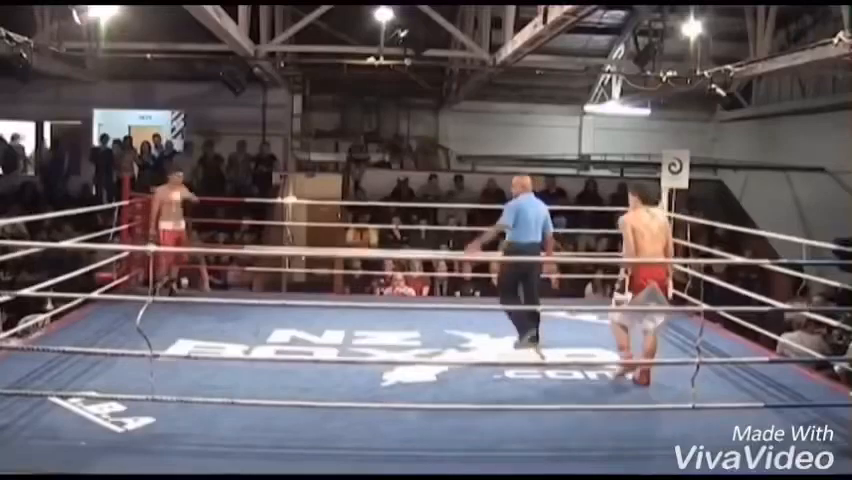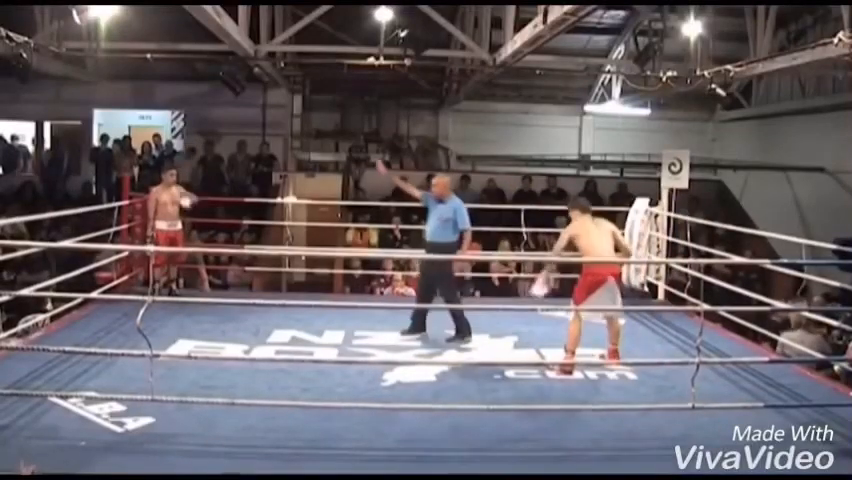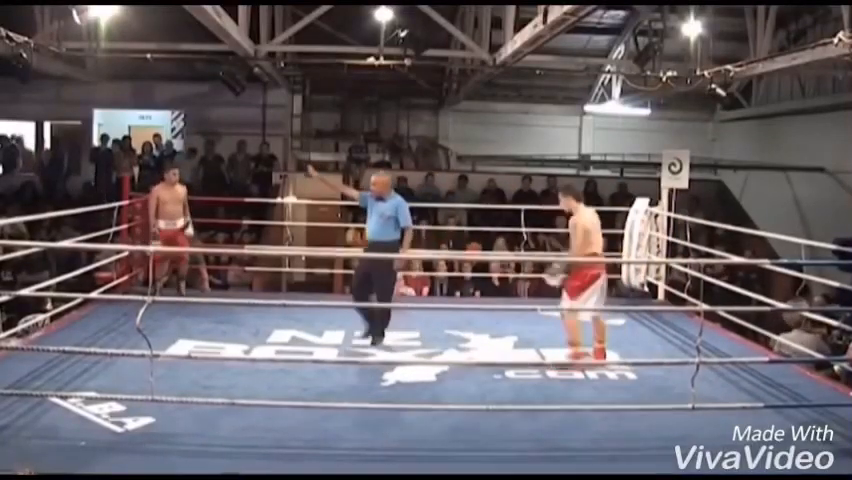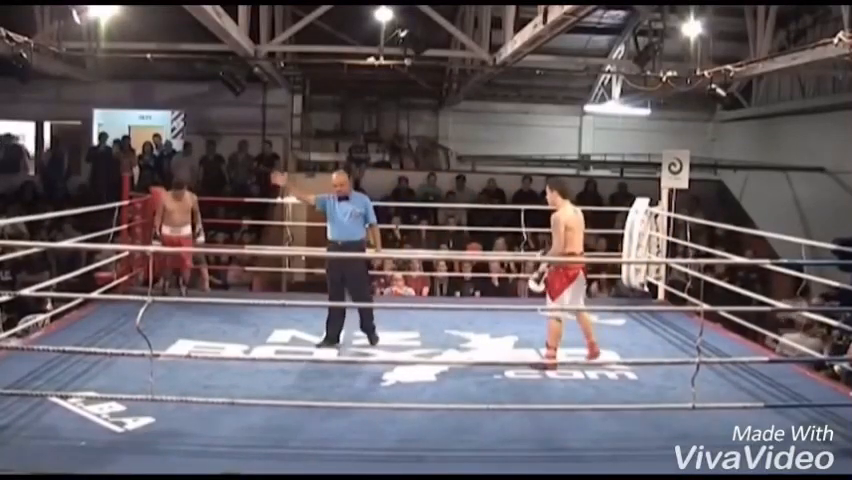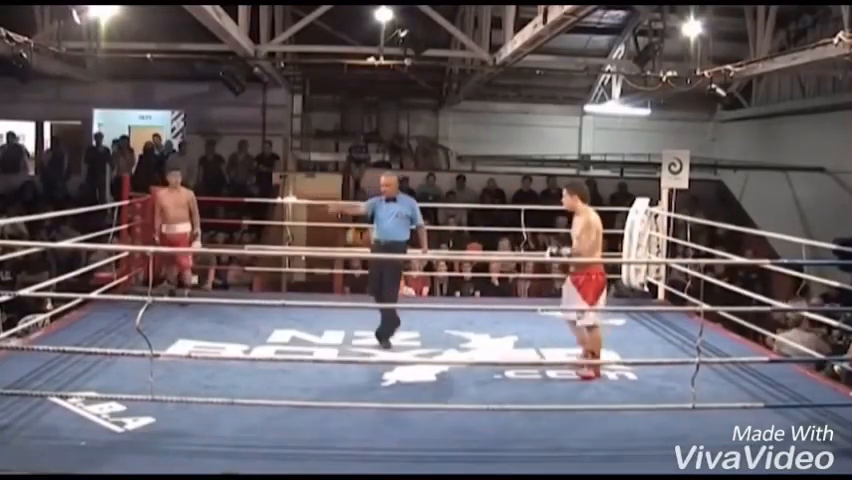
dt=1s
person 1, frame 1
left shoulder: (627, 219)
right shoulder: (663, 218)
left elbow: (629, 251)
right elbow: (669, 252)
left wrist: (625, 275)
right wrist: (668, 275)
left hip: (639, 273)
right hip: (659, 273)
left knee: (620, 320)
right knee: (652, 326)
left ankle: (627, 359)
right ankle: (645, 372)
person 1, frame 2
left shoulder: (574, 227)
right shoulder: (607, 224)
left elbow: (556, 251)
right elbow: (628, 250)
left wrist: (544, 275)
left hip: (594, 270)
right hip: (614, 269)
left knee: (577, 315)
right knee: (611, 313)
left ankle: (568, 362)
right ankle: (613, 354)
person 1, frame 3
left shoulder: (576, 220)
right shoulder: (591, 213)
left elbow: (575, 252)
left hip: (585, 268)
right hip: (598, 266)
left knee: (568, 310)
right knee: (595, 311)
left ankle: (576, 352)
right ankle: (599, 352)
person 1, frame 4
left shoulder: (558, 216)
right shoulder: (577, 212)
left elbow: (558, 248)
left wrist: (543, 267)
right wrist: (548, 253)
left hip: (564, 266)
right hip: (578, 263)
left knee: (554, 313)
right knee: (577, 307)
left ankle: (550, 358)
right ankle: (592, 346)
person 1, frame 5
left shoulder: (590, 219)
right shoulder: (576, 218)
left elbow: (585, 251)
left hip: (590, 274)
right hip: (575, 273)
left knee: (588, 321)
right knee: (573, 318)
left ankle: (594, 365)
right ankle: (588, 350)
person 2, frame 1
left shoulder: (515, 204)
right shoulder: (542, 206)
left elbow: (499, 227)
right elbow: (549, 236)
left wrist: (477, 243)
right wrist: (548, 259)
left hip: (515, 252)
right hip: (534, 253)
left knee: (507, 294)
right knee: (531, 296)
left ankle: (525, 328)
right ankle: (532, 336)
person 2, frame 2
left shoulder: (457, 206)
right shoulder: (432, 200)
left elbow: (466, 231)
right elbow: (411, 189)
left wrist: (463, 251)
right wrist: (387, 174)
left hip: (445, 251)
right hip: (431, 249)
left knee: (449, 293)
right knee: (423, 290)
left ankle: (463, 331)
right ankle: (418, 325)
person 2, frame 3
left shoulder: (399, 203)
right shoulder: (370, 198)
left elbow: (408, 230)
right elbow: (347, 191)
left wrist: (402, 253)
right wrist: (320, 178)
left hip: (387, 251)
right hip: (370, 249)
left knee: (383, 295)
right knee: (358, 290)
left ankle: (378, 332)
right ankle: (374, 322)
person 2, frame 4
left shoulder: (363, 201)
right shoulder: (327, 200)
left elbow: (372, 226)
right elbow: (306, 198)
left wrist: (378, 250)
right wrist: (286, 186)
left hip: (356, 250)
right hip: (334, 250)
left knee: (362, 294)
right knee: (335, 295)
left ankle: (370, 331)
right ankle: (332, 336)
person 2, frame 5
left shoulder: (409, 203)
right shoulder: (376, 202)
left elbow: (419, 226)
right elbow: (359, 209)
left wrist: (424, 248)
right wrist: (340, 208)
left hip: (396, 250)
right hip: (377, 248)
left knee: (389, 293)
right knee: (376, 291)
left ankle: (384, 334)
right ankle: (392, 322)
person 3, frame 1
left shoulder: (182, 190)
right shoulder: (160, 191)
left elbow: (196, 199)
right elbow: (154, 212)
left wrist: (185, 195)
right wrist: (152, 230)
left hip: (180, 227)
right hip: (166, 228)
left knee: (176, 259)
right knee: (166, 259)
left ankle: (172, 286)
right ankle: (159, 285)
person 3, frame 2
left shoulder: (178, 189)
right shoulder: (155, 191)
left elbow: (194, 198)
right elbow: (150, 213)
left wrist: (189, 199)
right wrist: (150, 231)
left hip: (177, 227)
right hip: (161, 228)
left knee: (175, 259)
right knee: (159, 259)
left ankle: (172, 287)
right ankle: (156, 288)
person 3, frame 3
left shoulder: (183, 189)
right shoulder: (157, 190)
right elbow: (151, 211)
left wrist: (188, 221)
right wrist: (153, 230)
left hip: (179, 227)
right hip: (162, 227)
left knee: (183, 257)
right knee: (160, 258)
left ankle: (182, 284)
right ankle: (158, 286)
person 3, frame 4
left shoulder: (192, 198)
right shoulder: (164, 198)
left elbow: (197, 213)
right elbow: (158, 216)
left wrist: (199, 229)
right wrist: (156, 233)
left hip: (185, 233)
right hip: (168, 233)
left knee: (185, 263)
right knee: (168, 262)
left ankle: (183, 288)
right ankle: (165, 284)
person 3, frame 5
left shoulder: (188, 194)
right shoulder: (160, 194)
left elbow: (195, 214)
right elbow: (158, 216)
left wrist: (197, 233)
right wrist: (157, 235)
left hip: (183, 232)
right hip: (166, 232)
left knee: (184, 264)
right knee: (170, 263)
left ankle: (186, 293)
right ankle: (171, 289)
